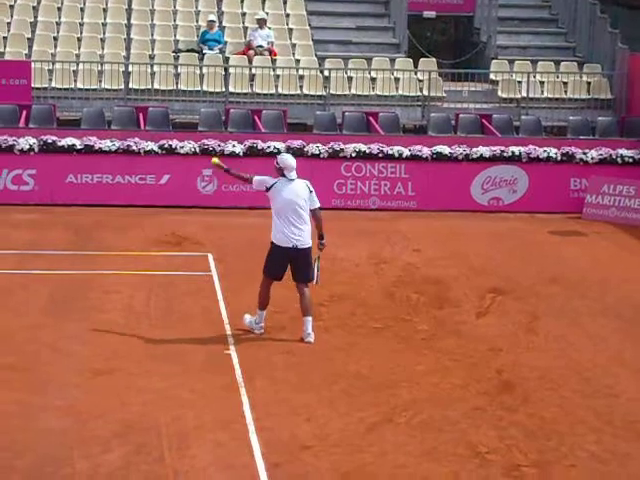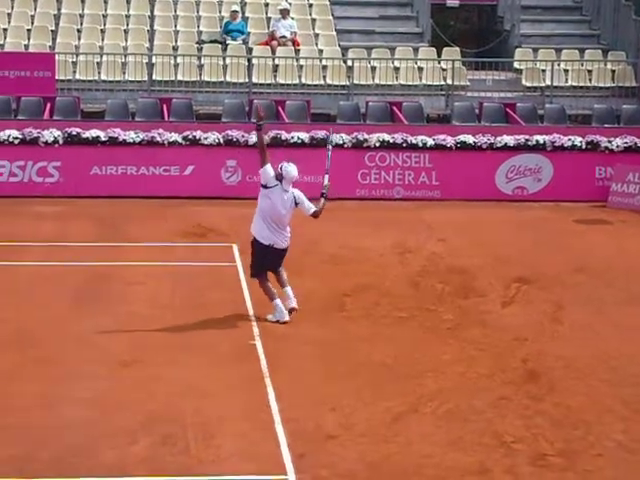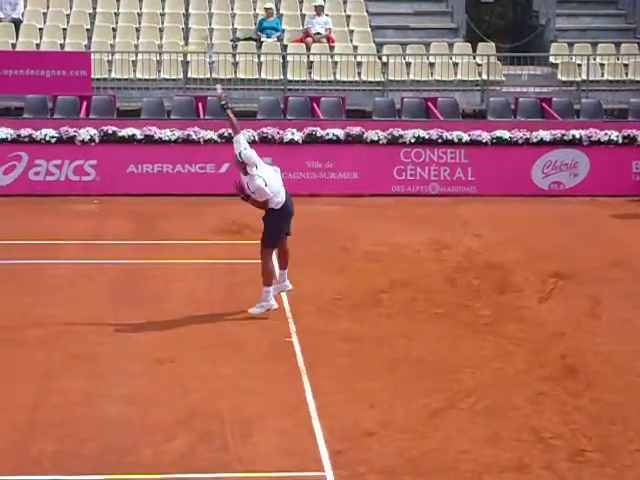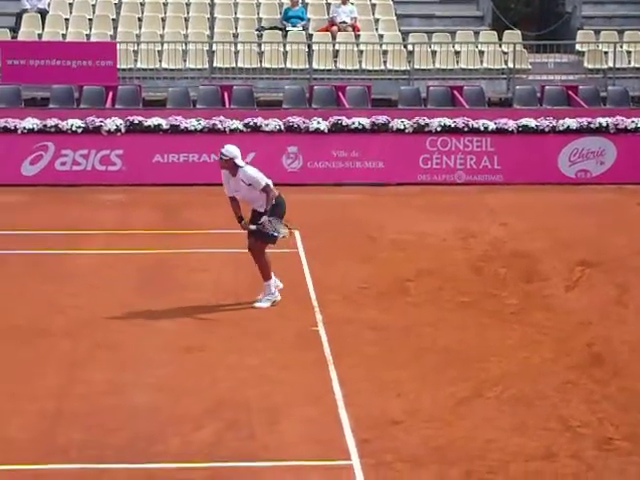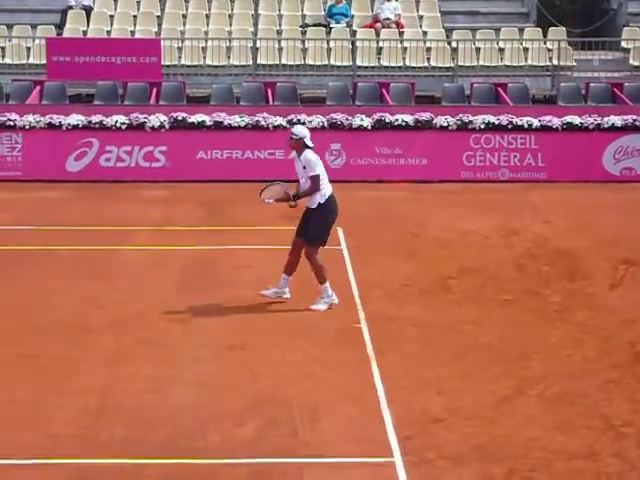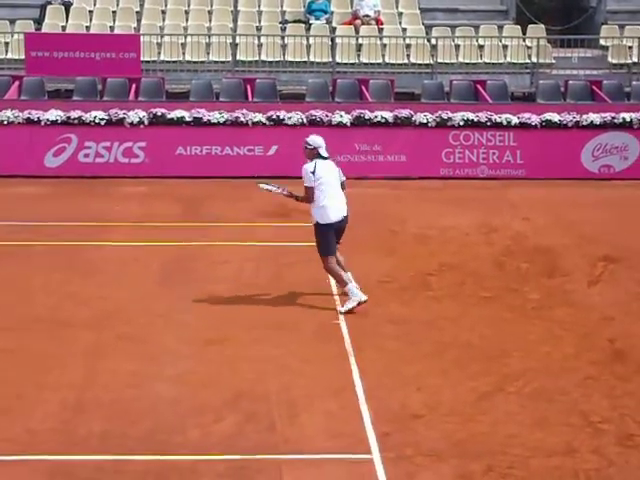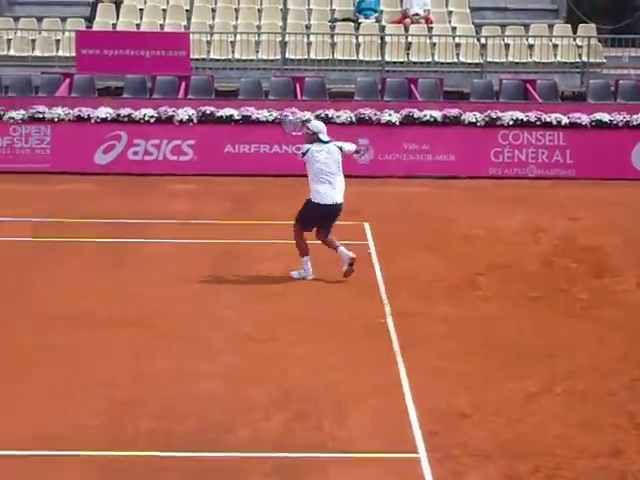
dt=0.5s
person 1, frame 1
left shoulder: (272, 183)
right shoulder: (307, 186)
left elbow: (246, 178)
right elbow: (317, 215)
left wrist: (225, 169)
right wrist: (321, 238)
left hip: (282, 245)
right hip: (304, 244)
left knee: (265, 283)
right knee: (303, 287)
left ankle: (258, 324)
right ankle: (307, 332)
person 1, frame 2
left shoulder: (269, 183)
right shoulder: (295, 195)
left elbow: (262, 151)
right elbow: (316, 213)
left wrist: (259, 125)
right wrist: (323, 197)
left hip: (262, 241)
right hip: (282, 243)
left knee: (262, 277)
right knee: (277, 270)
left ankle: (280, 312)
right ankle: (290, 301)
person 1, frame 3
left shoulder: (254, 181)
right shoulder: (245, 150)
left elbow: (264, 206)
right elbow: (237, 130)
left wrist: (244, 197)
right wrist: (225, 106)
left hip: (277, 211)
right hip: (283, 203)
left knee: (266, 253)
right knee: (281, 244)
left ankle: (267, 300)
right ankle: (283, 281)
person 1, frame 4
left shoulder: (249, 173)
right shoulder: (225, 174)
left elbow: (270, 192)
right elbow: (233, 199)
left wrist: (267, 213)
right wrist: (240, 219)
left hip: (274, 206)
right hip: (259, 208)
left knee: (258, 247)
right knee: (253, 247)
left ankle: (271, 293)
right ankle: (272, 283)
person 1, frame 5
left shoulder: (309, 158)
right shoulder: (298, 157)
left elbow: (315, 187)
left wrist: (293, 197)
right wrist: (292, 197)
left hip: (325, 206)
right hip: (314, 206)
left knee: (310, 253)
right knee: (296, 246)
left ankle: (329, 296)
right ankle: (282, 288)
person 1, frame 6
left shoulder: (309, 167)
right shoulder: (331, 165)
left elbow: (309, 198)
right elbow: (343, 186)
left wrist: (295, 197)
left hip: (325, 220)
right hip: (341, 216)
left knee: (329, 263)
right knee: (330, 252)
left ankle: (355, 294)
right ankle: (350, 284)
person 1, frame 7
left shoulder: (306, 150)
right shoulder: (336, 146)
right elbow: (357, 149)
left hip: (318, 201)
right hip: (336, 202)
left knee: (298, 230)
right knee: (322, 235)
left ankle: (305, 269)
right ankle: (346, 254)
